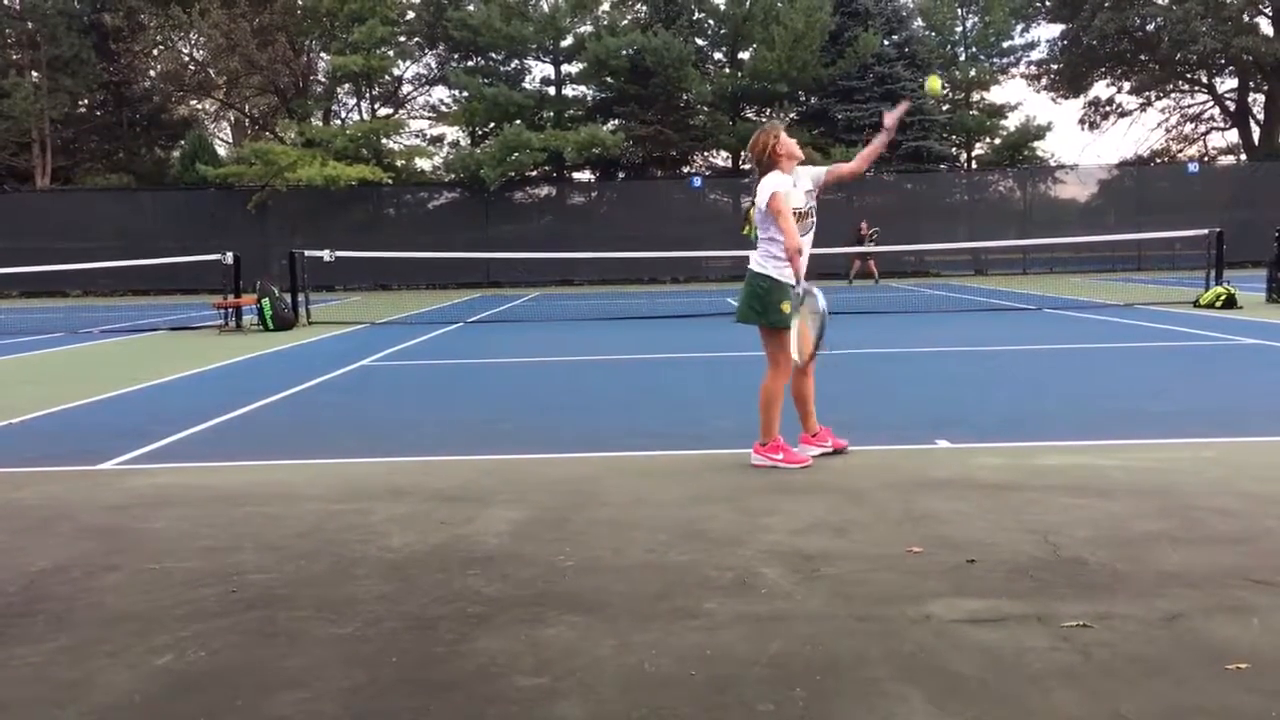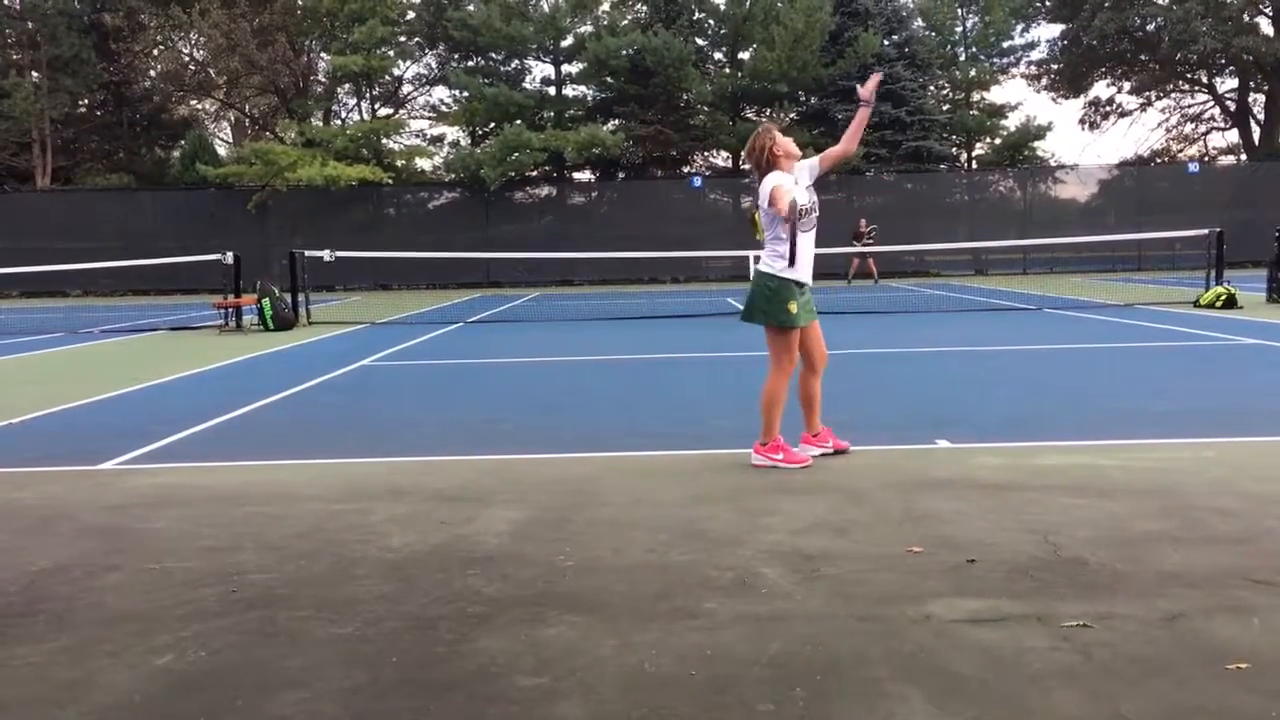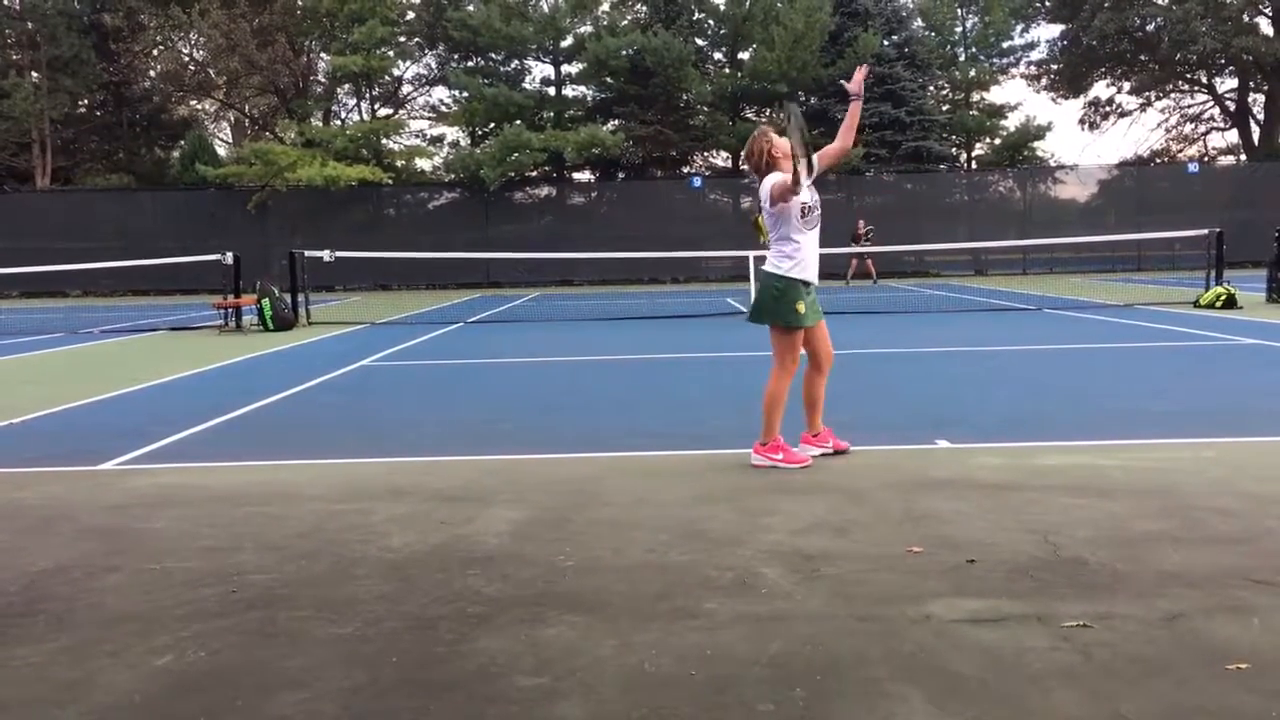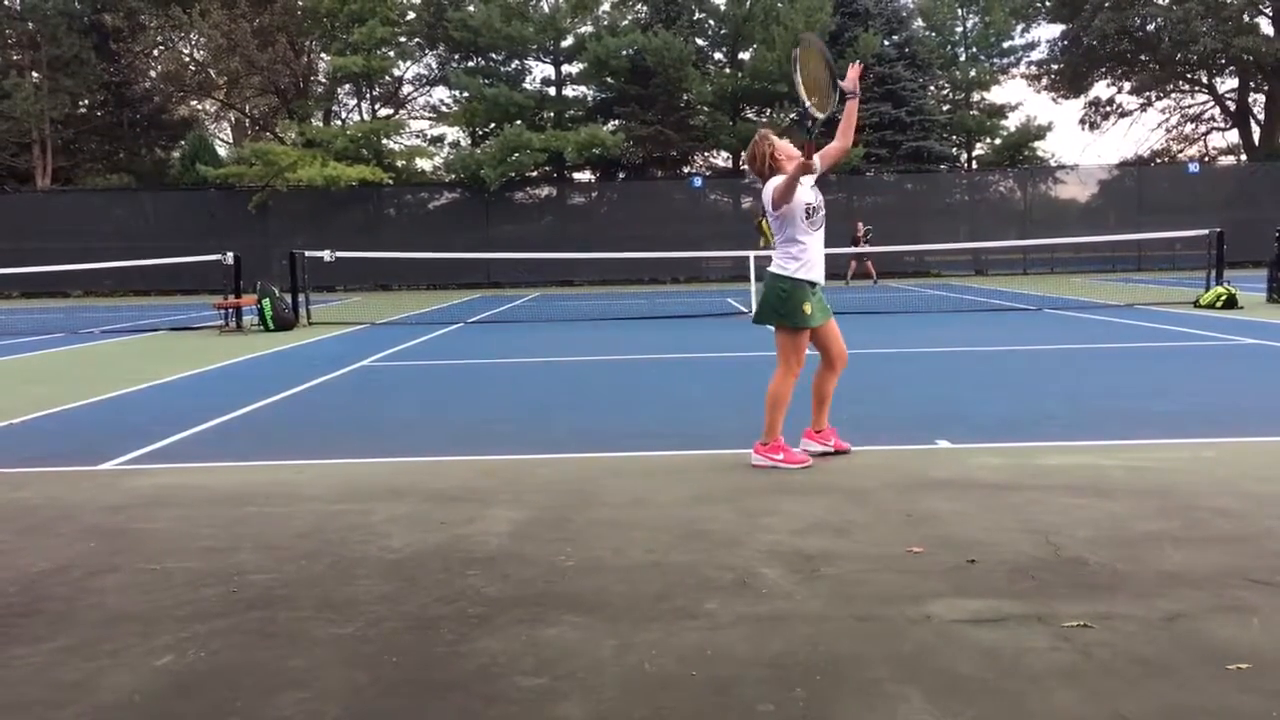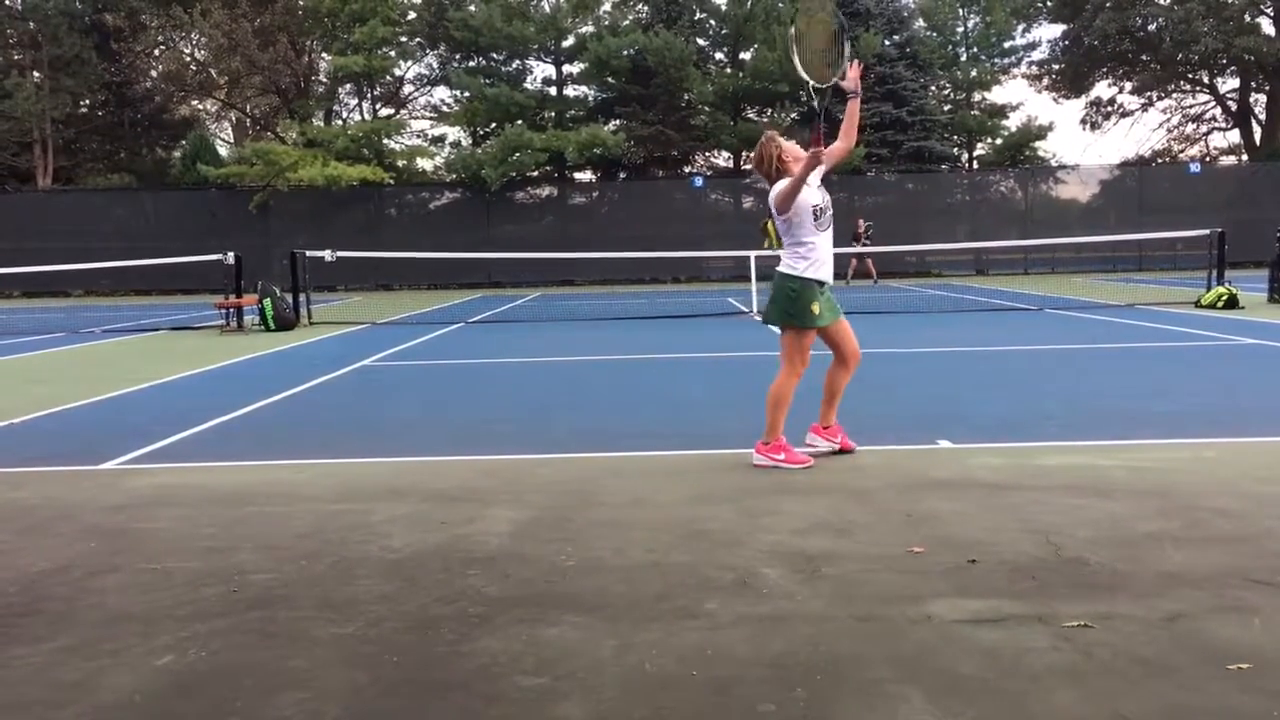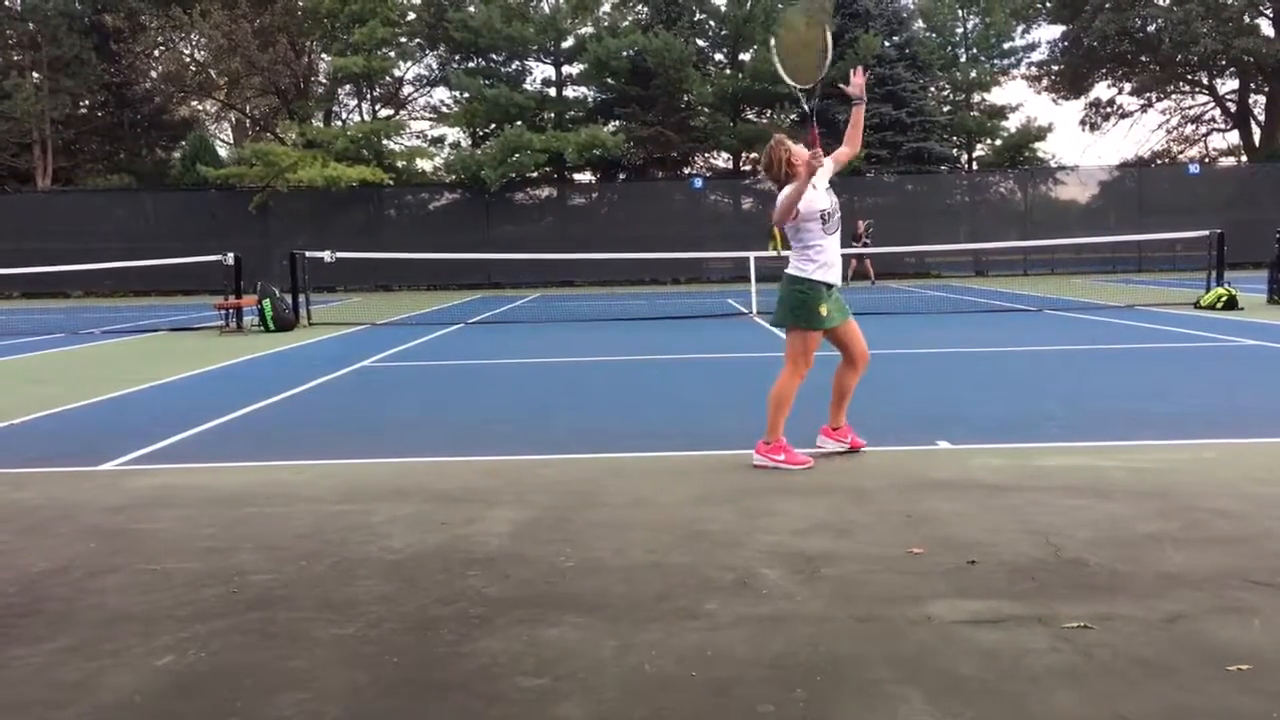
dt=0.1s
person 1, frame 1
left shoulder: (803, 176)
right shoulder: (774, 182)
left elbow: (854, 167)
right elbow: (782, 218)
left wrist: (886, 130)
right wrist: (792, 246)
left hip: (790, 283)
right hip: (771, 283)
left knee: (804, 362)
right knee: (782, 366)
left ankle: (814, 435)
right ankle: (767, 447)
person 1, frame 2
left shoulder: (802, 172)
right shoulder: (776, 181)
left elbow: (845, 146)
right elbow: (780, 203)
left wrist: (865, 105)
right wrist: (786, 213)
left hip: (798, 284)
right hip: (778, 283)
left knee: (816, 360)
right knee: (784, 366)
left ankle: (814, 435)
right ankle: (767, 446)
person 1, frame 3
left shoulder: (799, 172)
right shoulder: (774, 182)
left elbow: (843, 144)
right elbow: (782, 194)
left wrist: (856, 98)
right wrist: (793, 181)
left hip: (803, 284)
right hip: (784, 283)
left knee: (822, 359)
right knee: (786, 366)
left ankle: (815, 434)
right ankle: (767, 446)
person 1, frame 4
left shoulder: (803, 171)
right shoulder: (777, 185)
left elbow: (843, 143)
right elbow: (785, 194)
left wrist: (852, 96)
right wrist: (797, 175)
left hip: (810, 285)
right hip: (790, 284)
left knee: (836, 357)
right knee: (790, 367)
left ankle: (818, 432)
right ankle: (768, 446)
person 1, frame 5
left shoulder: (812, 173)
right shoulder: (786, 188)
left elbow: (846, 142)
right elbow: (781, 206)
left wrist: (853, 94)
right wrist: (801, 175)
left hip: (818, 285)
right hip: (798, 285)
left knee: (849, 354)
right knee: (794, 367)
left ankle: (825, 428)
right ankle: (769, 446)
person 1, frame 6
left shoulder: (820, 175)
right shoulder: (793, 193)
left elbow: (851, 147)
right elbow: (782, 217)
left wrist: (858, 101)
right wrist: (804, 181)
left hip: (826, 288)
right hip: (807, 286)
left knee: (858, 356)
right knee: (797, 367)
left ankle: (835, 429)
right ankle: (770, 446)
